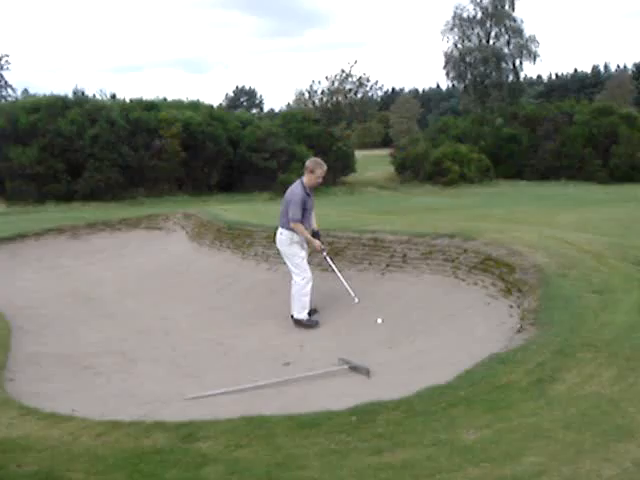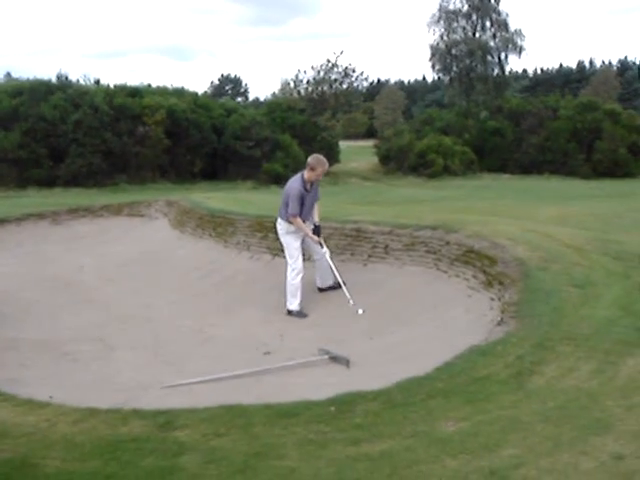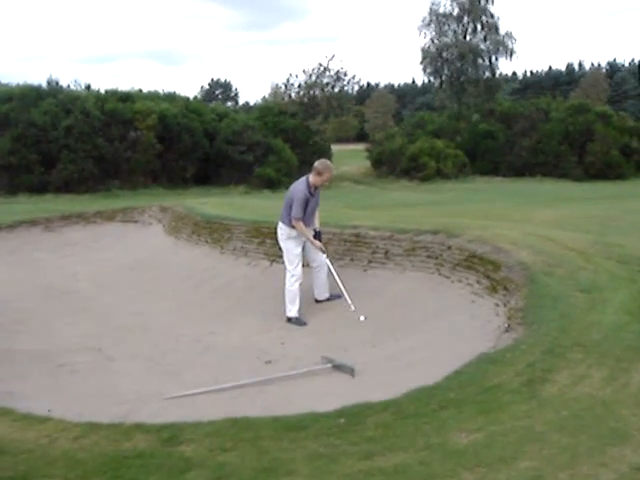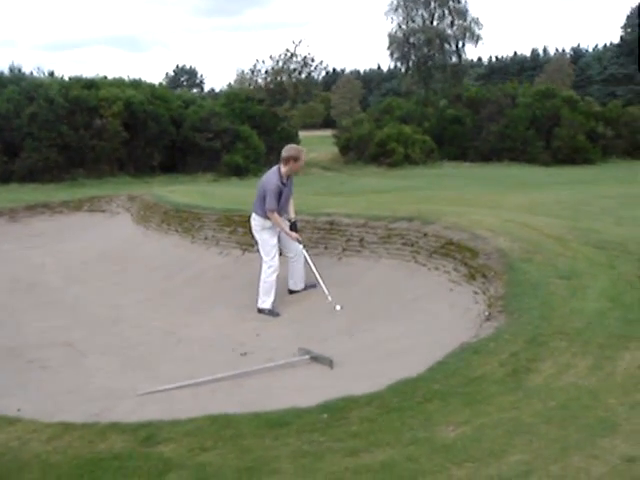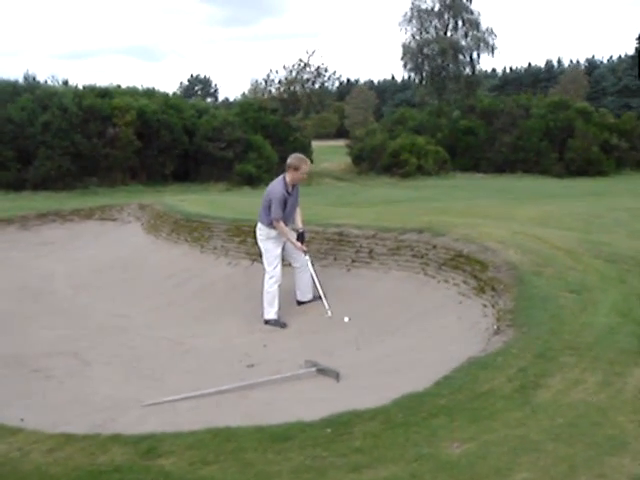
dt=0.7s
person 1, frame 1
left shoulder: (309, 189)
right shoulder: (297, 193)
left elbow: (310, 211)
right elbow: (294, 224)
left wrist: (315, 230)
right wrist: (312, 240)
left hip: (298, 237)
right hip: (288, 238)
left knee: (299, 275)
right knee: (304, 276)
left ankle: (298, 309)
right ankle: (301, 316)
person 1, frame 2
left shoulder: (313, 182)
right shoulder: (295, 188)
left elbow: (315, 202)
right elbow: (293, 218)
left wrist: (316, 223)
right wrist: (310, 236)
left hip: (305, 223)
right hip: (289, 228)
left knee: (321, 254)
right knee: (296, 267)
left ankle: (325, 284)
right ankle: (292, 306)
person 1, frame 3
left shoulder: (316, 186)
right shoulder: (300, 191)
right elbow: (296, 221)
left wrist: (317, 229)
right wrist: (312, 241)
left hip: (306, 229)
right hip: (289, 232)
left knee: (320, 262)
right knee: (295, 273)
left ankle: (321, 295)
right ankle: (291, 313)
person 1, frame 4
left shoulder: (288, 175)
right shoulder: (272, 182)
right elbow: (270, 213)
left wrist: (293, 220)
right wrist: (288, 233)
left hip: (279, 219)
right hip: (263, 223)
left knee: (296, 251)
right knee: (271, 264)
left ankle: (296, 285)
right ankle: (264, 305)
person 1, frame 5
left shoulder: (294, 184)
right shoulder: (277, 191)
left elbow: (296, 207)
right elbow: (276, 222)
left wrist: (300, 230)
right wrist: (293, 242)
left hip: (284, 229)
right hip: (269, 233)
left knee: (302, 262)
right knee: (274, 273)
left ankle: (304, 296)
right ankle: (270, 315)
